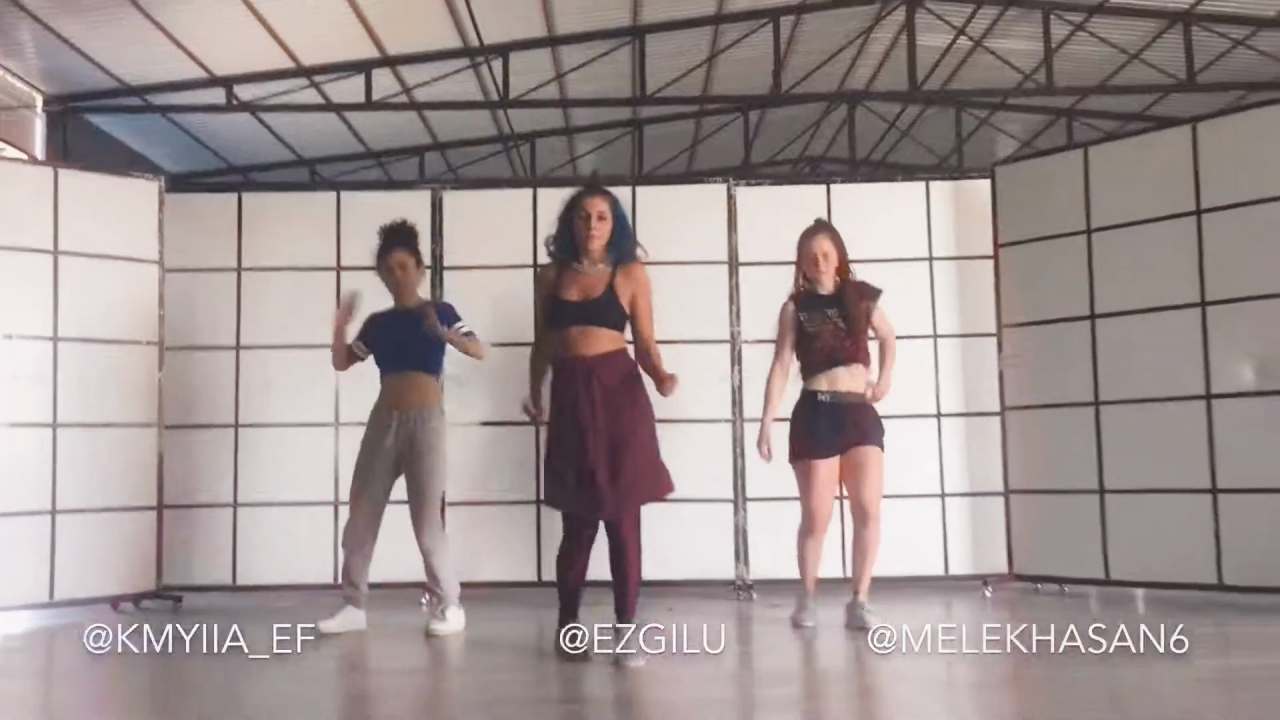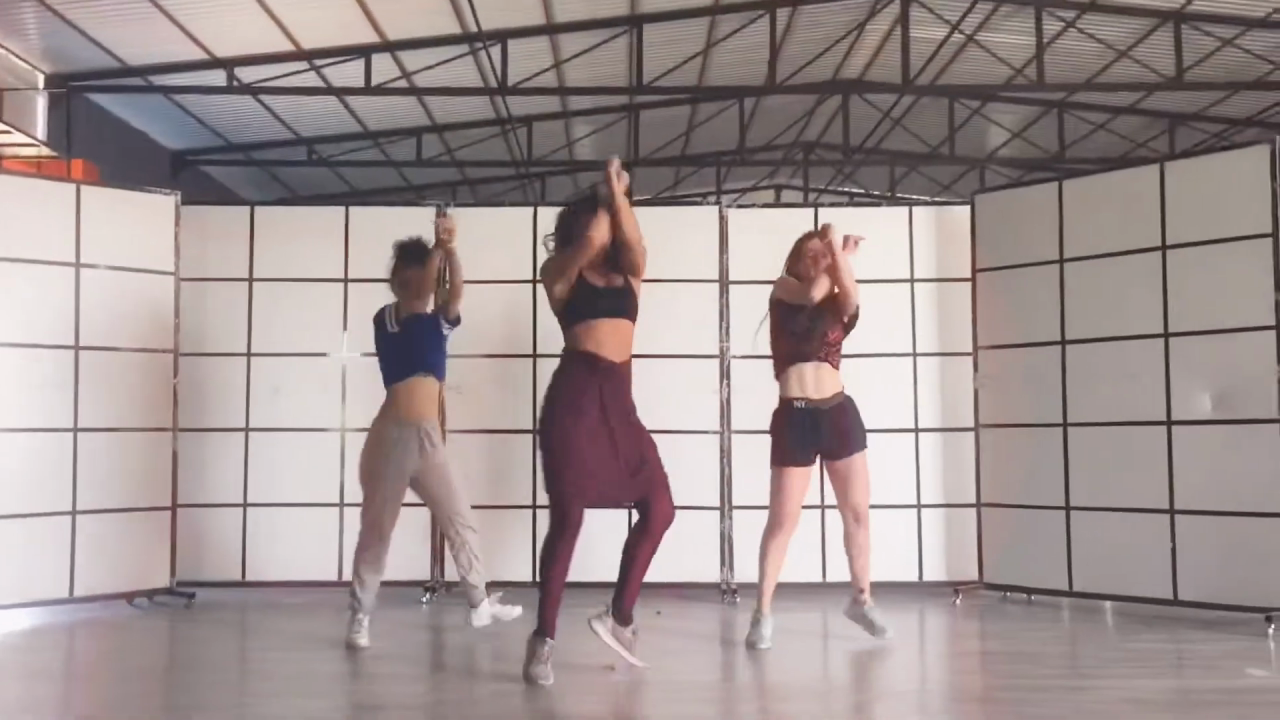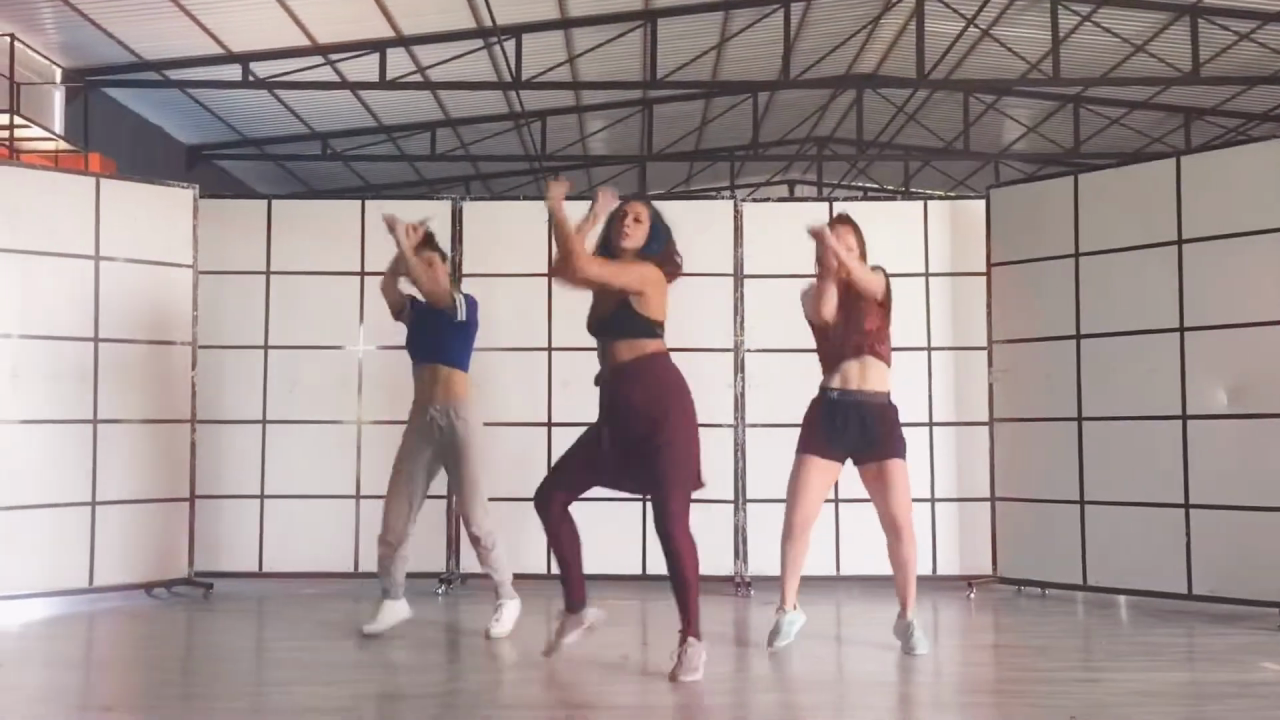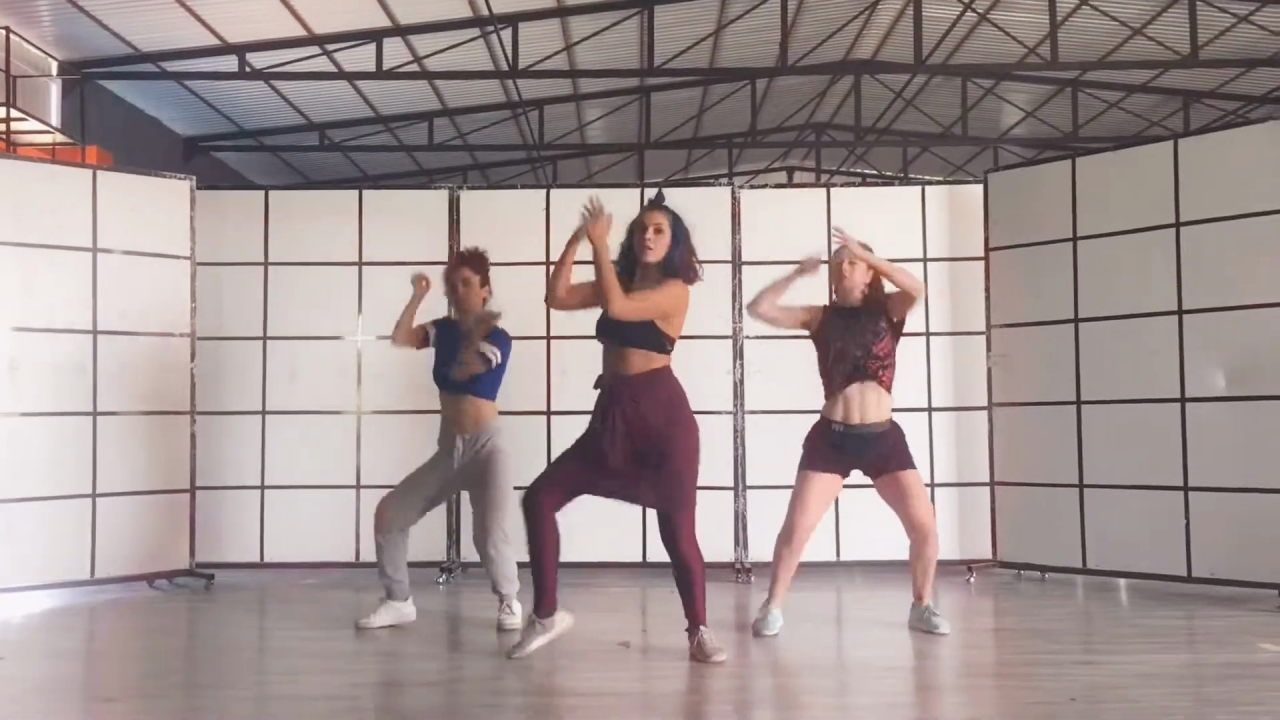
dt=1s
person 1, frame 1
left shoulder: (630, 274)
right shoulder: (551, 275)
left elbow: (645, 341)
left wrist: (660, 374)
right wrist: (534, 393)
left hip: (620, 393)
right hip: (569, 396)
left knee: (623, 514)
right knee: (579, 520)
left ankle: (628, 627)
right ankle: (569, 622)
person 1, frame 2
left shoulder: (626, 267)
right shoulder: (559, 270)
left elbow: (635, 247)
right elbow: (589, 241)
left wrist: (618, 197)
right wrist: (606, 197)
left hip: (617, 399)
right hip: (576, 394)
left knee: (659, 511)
right knee: (568, 517)
left ankle: (618, 617)
right ankle: (543, 638)
person 1, frame 3
left shoulder: (648, 273)
right shoulder: (604, 276)
left elbow: (579, 266)
right elbow: (564, 268)
left wrist: (558, 212)
right wrist: (593, 215)
left hip: (661, 401)
right hip: (617, 408)
left knee: (671, 524)
right knee: (550, 496)
left ankle: (691, 639)
right ankle: (577, 607)
person 1, frame 4
left shoulder: (674, 289)
right shoulder: (621, 283)
left elbow: (618, 306)
right elbow: (556, 297)
left wrist: (599, 244)
right wrist: (574, 240)
left hip: (662, 412)
right hip: (613, 413)
left knee: (677, 530)
right knee: (538, 500)
left ankle: (699, 631)
right ankle: (547, 614)
person 2, frame 1
left shoulder: (862, 295)
right shoulder: (795, 307)
left elbow: (887, 336)
right elbow: (781, 366)
left wrist: (884, 379)
right wrist: (766, 423)
left hip: (861, 413)
right hip: (816, 413)
left knee: (868, 510)
right knee: (816, 516)
left ankle: (859, 602)
right ankle: (807, 597)
person 2, frame 2
left shoulder: (838, 306)
right shoulder: (785, 289)
left elbow: (850, 299)
right elbow: (814, 292)
left wrist: (840, 254)
right wrist: (837, 254)
left hip: (838, 413)
right hip: (794, 417)
left knee: (858, 513)
right knee: (781, 520)
left ankle: (861, 600)
right ankle: (763, 613)
person 2, frame 3
left shoulder: (876, 282)
right shoulder: (815, 295)
left elbow: (865, 281)
right elbow: (825, 311)
left wrist: (833, 238)
right wrist: (828, 266)
left hip: (879, 414)
right hip: (831, 413)
left knee: (900, 523)
right knee: (797, 518)
left ankle: (907, 617)
right ankle: (788, 609)
person 2, frame 4
left shoulder: (888, 311)
right shoulder: (822, 317)
left elbow: (916, 288)
right elbow: (758, 308)
left wrist: (866, 255)
right wrist: (799, 272)
left hip: (882, 437)
right hip: (832, 437)
left knee: (924, 525)
right knee: (797, 527)
left ankle: (922, 606)
right ankle: (773, 606)
person 3, frame 1
left shoulder: (441, 314)
right shoulder: (379, 324)
left elbow: (480, 350)
right elbow: (341, 362)
left wrist: (442, 333)
right wrist: (341, 323)
left hip: (425, 421)
right hip: (383, 421)
left knee: (427, 520)
right knee: (361, 517)
left ankle: (450, 605)
right ankle: (354, 605)
person 3, frame 2
left shoulder: (439, 323)
right shoulder: (386, 320)
left elbow: (452, 295)
right elbow: (416, 298)
left wrist: (449, 250)
right wrist: (437, 249)
left hip: (428, 436)
right hip: (391, 435)
left knee: (460, 521)
right knee: (376, 529)
left ankle: (480, 603)
right ankle: (360, 615)
person 3, frame 3
left shoulder: (463, 304)
right shoulder: (413, 310)
left elbow: (431, 288)
right elbow: (388, 287)
left wrist: (405, 244)
right wrist: (404, 247)
left hip: (453, 417)
right hip: (420, 421)
left knee: (475, 516)
right knee: (396, 512)
left ankle: (506, 599)
right ankle: (394, 600)
person 3, frame 4
left shoulder: (498, 338)
right shoulder: (445, 329)
left elbow: (459, 371)
right elbow: (400, 338)
left wrist: (478, 332)
right wrist: (418, 296)
left hip: (485, 448)
right hip: (448, 449)
left knee: (492, 532)
right knee: (388, 515)
left ankle: (509, 602)
right ankle: (398, 601)
